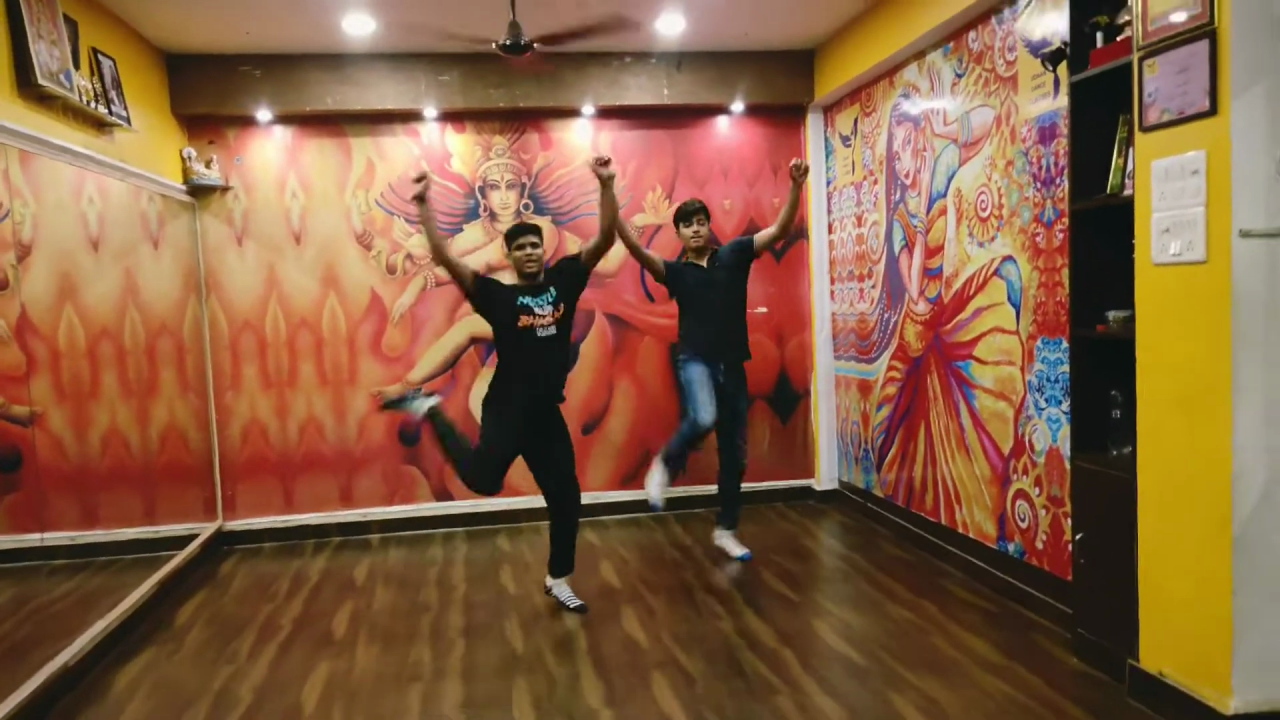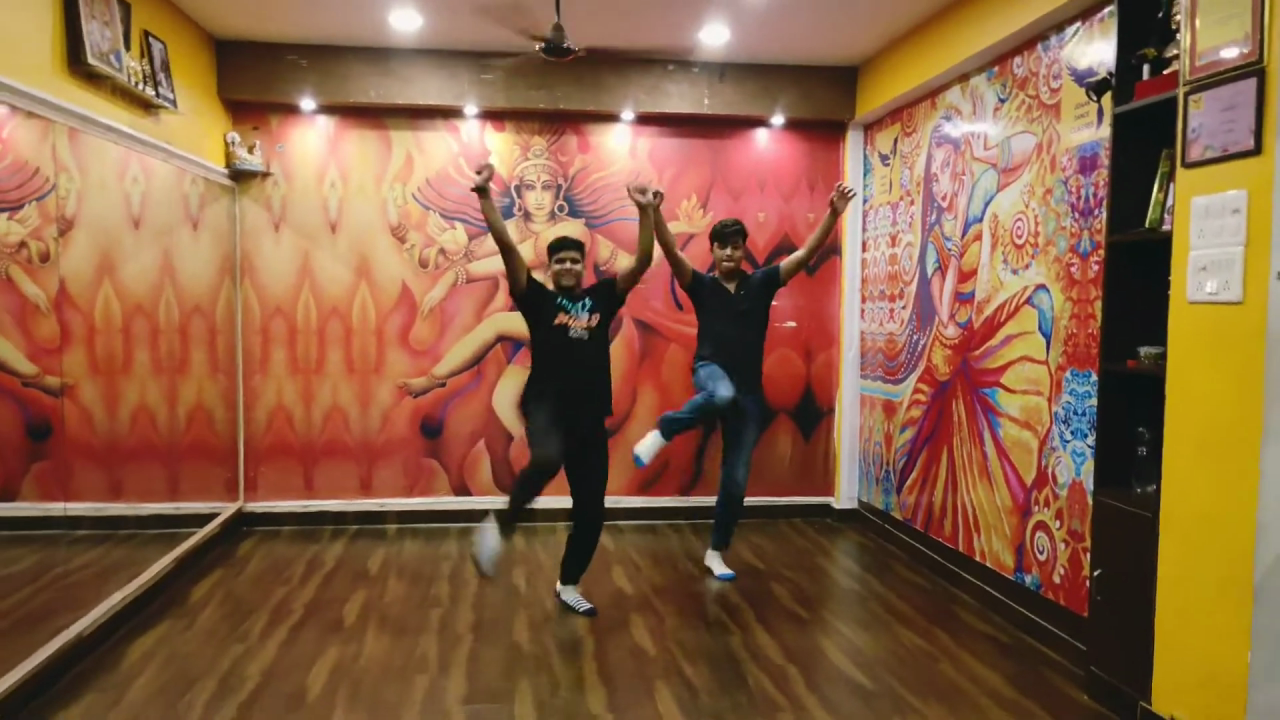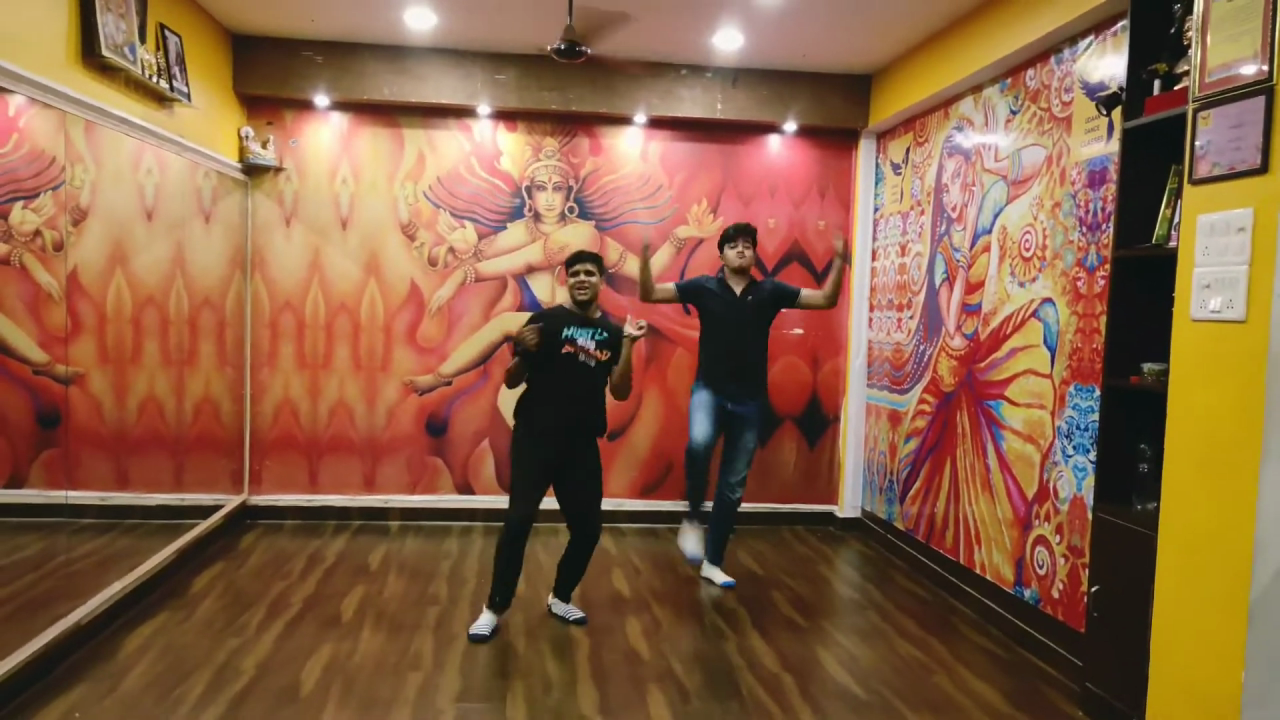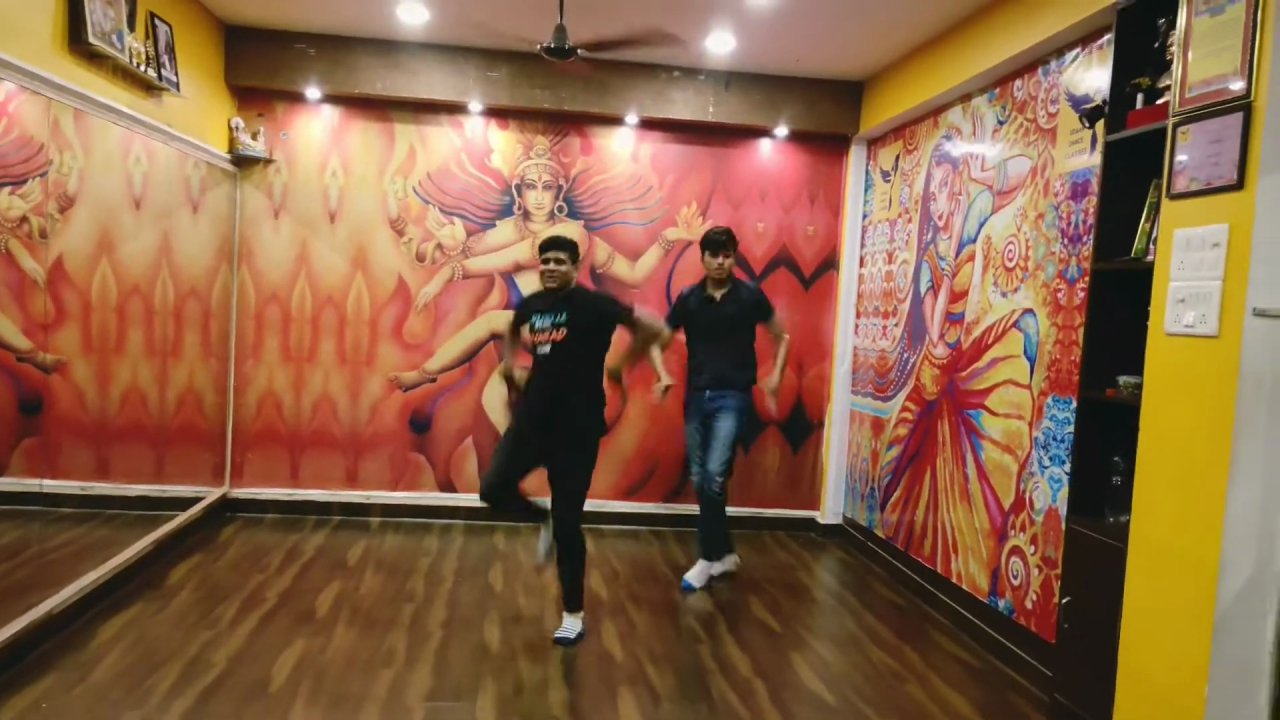
dt=0.4s
person 1, frame 1
left shoulder: (941, 169)
right shoulder: (899, 211)
left elbow: (988, 118)
right elbow: (910, 279)
left wrist: (942, 126)
right wrist: (918, 253)
left hip: (952, 298)
right hip: (918, 317)
person 1, frame 2
left shoulder: (978, 193)
right shoulder: (933, 233)
left elbow: (1029, 144)
right elbow: (940, 302)
left wrist: (981, 153)
right wrist: (951, 280)
left hip: (981, 322)
right hip: (946, 338)
person 1, frame 3
left shoulder: (988, 207)
right shoulder: (944, 243)
left elbow: (1039, 157)
right elbow: (948, 316)
left wrist: (993, 166)
left hip: (986, 339)
right hip: (953, 352)
person 1, frame 4
left shoulder: (973, 220)
right shoulder: (929, 252)
left elbow: (1025, 169)
right elbow: (932, 329)
left wrist: (981, 174)
left hip: (969, 349)
right hip: (936, 361)
person 2, frame 1
left shoulder: (564, 279)
right shoulder: (496, 296)
left elbow: (605, 241)
right elbow: (447, 259)
left wrist: (606, 187)
right wrist: (425, 206)
left hip: (546, 409)
right hip: (507, 404)
left knee: (566, 497)
right knee: (484, 477)
left ankle: (559, 580)
right ankle: (428, 408)
person 2, frame 2
left shoulder: (604, 296)
right shoulder: (536, 298)
left elbow: (642, 261)
right elbow: (507, 246)
left wrist: (646, 211)
right wrist: (486, 196)
left hip: (589, 415)
right hip: (547, 404)
left knee: (590, 509)
right knee: (547, 459)
left ankle: (567, 584)
right ankle: (501, 524)
person 2, frame 3
left shoulder: (613, 332)
right shoulder: (547, 321)
left elbow: (622, 392)
right elbow: (510, 381)
left wrist: (631, 343)
right wrist: (522, 350)
left hip: (581, 438)
right hip: (535, 432)
left knee: (587, 524)
right knee: (519, 523)
left ankle: (560, 598)
right ankle: (494, 609)
person 2, frame 4
left shoulder: (592, 302)
right shoulder: (531, 306)
left elbow: (651, 327)
right elbow: (513, 329)
left wrist: (620, 366)
right wrist: (508, 365)
left hip: (580, 425)
right hip: (536, 416)
left knee: (567, 519)
right knee: (494, 488)
left ankle: (572, 613)
right ankle: (546, 518)
person 3, frame 1
left shoulder: (735, 255)
right shoulder: (673, 271)
left elbow: (780, 230)
right elbow: (636, 249)
left wrist: (796, 188)
left hip: (732, 367)
right hip: (695, 362)
left knee: (735, 454)
right knee: (705, 419)
left ankle: (726, 529)
right ankle: (665, 463)
person 3, frame 2
left shoulder: (762, 282)
right shoulder: (700, 284)
left elbow: (808, 253)
right elbow: (670, 253)
left wrist: (832, 215)
right wrist: (654, 215)
left hip: (749, 389)
right hip: (710, 371)
left knee: (736, 480)
right knee: (723, 396)
left ankle: (716, 551)
right ankle: (662, 432)
person 3, frame 3
left shoulder: (771, 291)
right shoulder: (703, 288)
left elbow: (826, 300)
right elbow: (648, 294)
left wrist: (837, 262)
right wrist: (646, 261)
left hip: (748, 398)
right hip: (710, 389)
left knee: (734, 485)
right knee: (699, 443)
left ankle: (713, 561)
right ankle: (693, 517)
person 3, frame 4
left shoulder: (750, 295)
right shoulder: (687, 298)
left elbow: (780, 333)
right elbow: (659, 341)
left wrist: (775, 375)
right wrist: (663, 376)
left hip: (732, 396)
right hip: (696, 397)
left knee: (714, 477)
right knee: (700, 481)
left ankle: (710, 558)
right ankle: (721, 555)
person 4, frame 1
left shoulder: (539, 229)
right shoulder: (473, 234)
left elbow: (604, 265)
right hip: (496, 332)
left knee: (467, 327)
right knee: (479, 402)
left ankle: (406, 386)
person 4, frame 2
left shoulder: (574, 232)
right shoulder: (508, 232)
left elbow: (634, 268)
left wrist: (667, 234)
right hip: (533, 337)
left knee: (498, 322)
right knee: (504, 402)
left ankle: (434, 378)
person 4, frame 3
left shoulder: (586, 233)
right shoulder: (518, 233)
left elbow: (644, 271)
left wrist: (677, 238)
left knee: (504, 323)
left ankle: (440, 376)
person 4, frame 4
left shoulder: (573, 234)
right shoulder: (505, 231)
left elbow: (633, 274)
left wrist: (666, 240)
left knee: (492, 322)
right knee: (494, 403)
left ankle: (426, 372)
